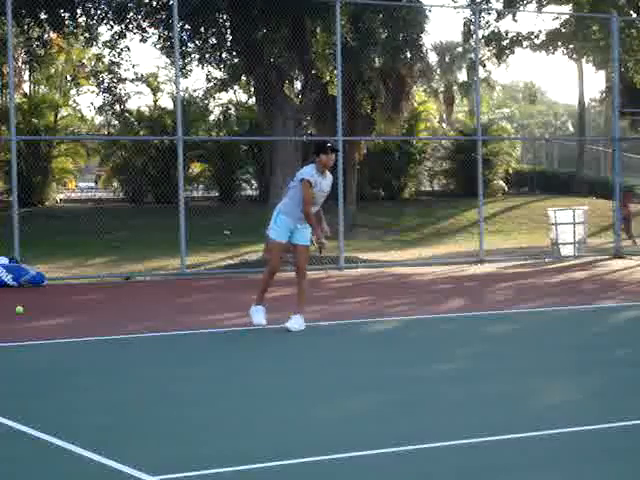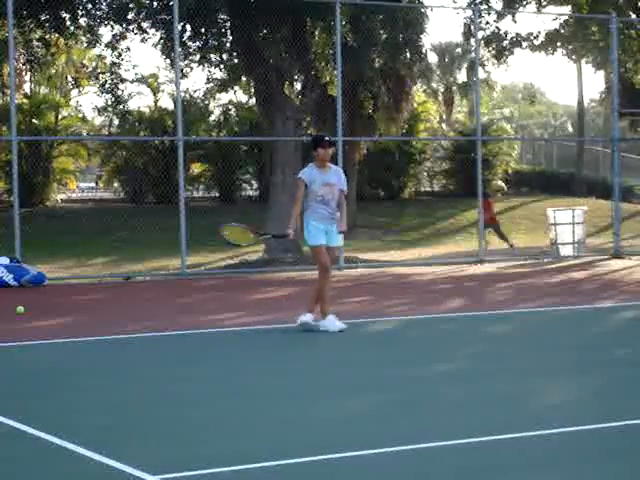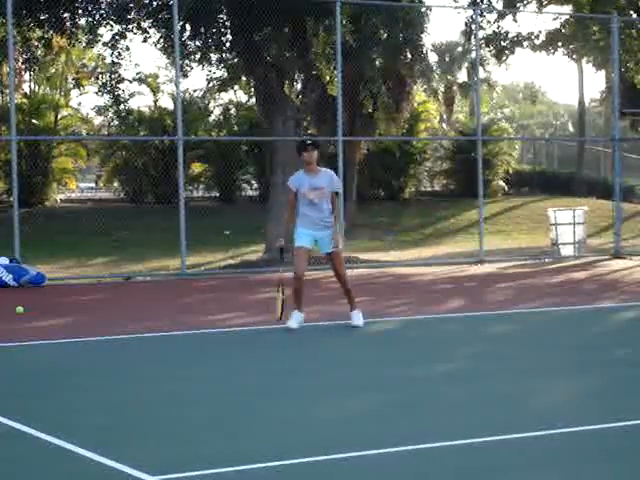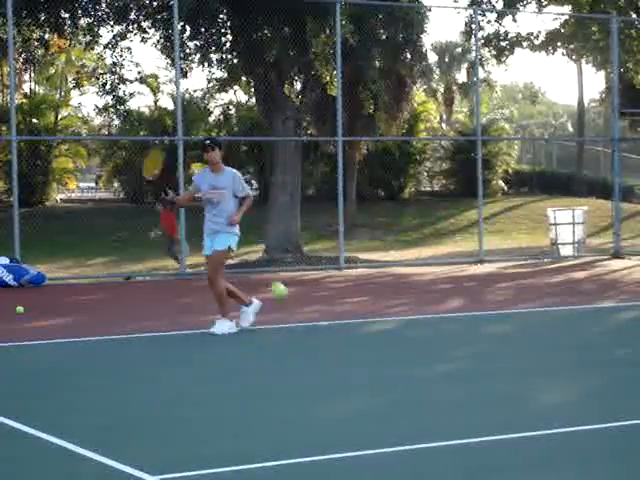
dt=0.7s
person 1, frame 1
left shoulder: (329, 178)
right shoulder: (308, 175)
right elbow: (306, 209)
left wrist: (323, 223)
right wrist: (318, 235)
left hip: (303, 225)
right hip: (283, 219)
left knee: (301, 270)
right knee: (274, 267)
left ankle: (298, 316)
right ankle: (258, 306)
person 1, frame 2
left shoulder: (338, 173)
right shoulder: (306, 174)
left elbow: (342, 201)
right elbow: (298, 203)
left wrist: (342, 220)
right wrist: (292, 227)
left hip: (333, 227)
right hip: (314, 225)
left knee: (326, 272)
right knee: (325, 269)
left ankle: (309, 314)
right ankle: (325, 317)
person 1, frame 3
left shoulder: (329, 176)
right shoulder: (295, 180)
left elbow: (335, 205)
right elbow: (290, 210)
left wrist: (336, 232)
right wrist: (284, 235)
left hip: (327, 230)
right hip: (304, 230)
left knee: (341, 275)
right knee: (299, 273)
left ankle: (354, 309)
right ankle: (298, 312)
person 1, frame 4
left shoulder: (233, 175)
right shoulder: (201, 176)
left elbow: (248, 200)
right elbow: (185, 200)
left wrist: (238, 215)
right wrist: (172, 198)
left hip: (227, 232)
right hip: (209, 232)
left knee: (213, 277)
right knee: (216, 280)
left ankle: (226, 320)
right ankle: (248, 302)
